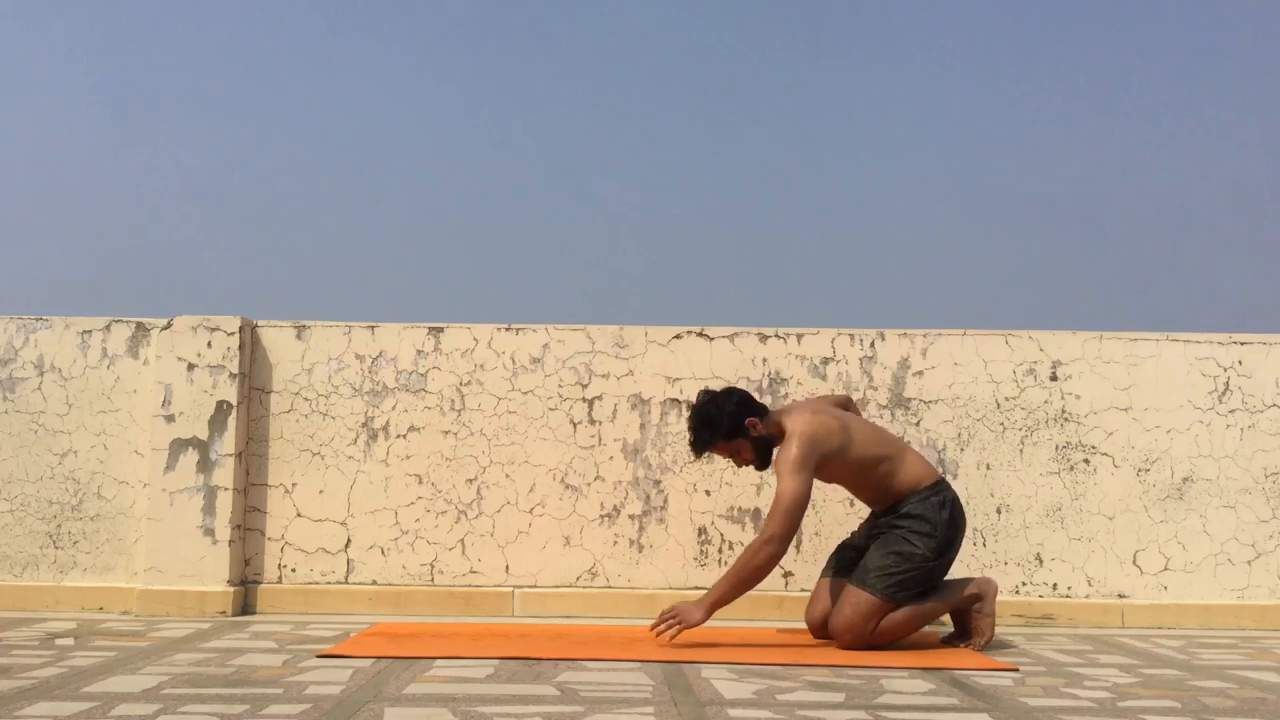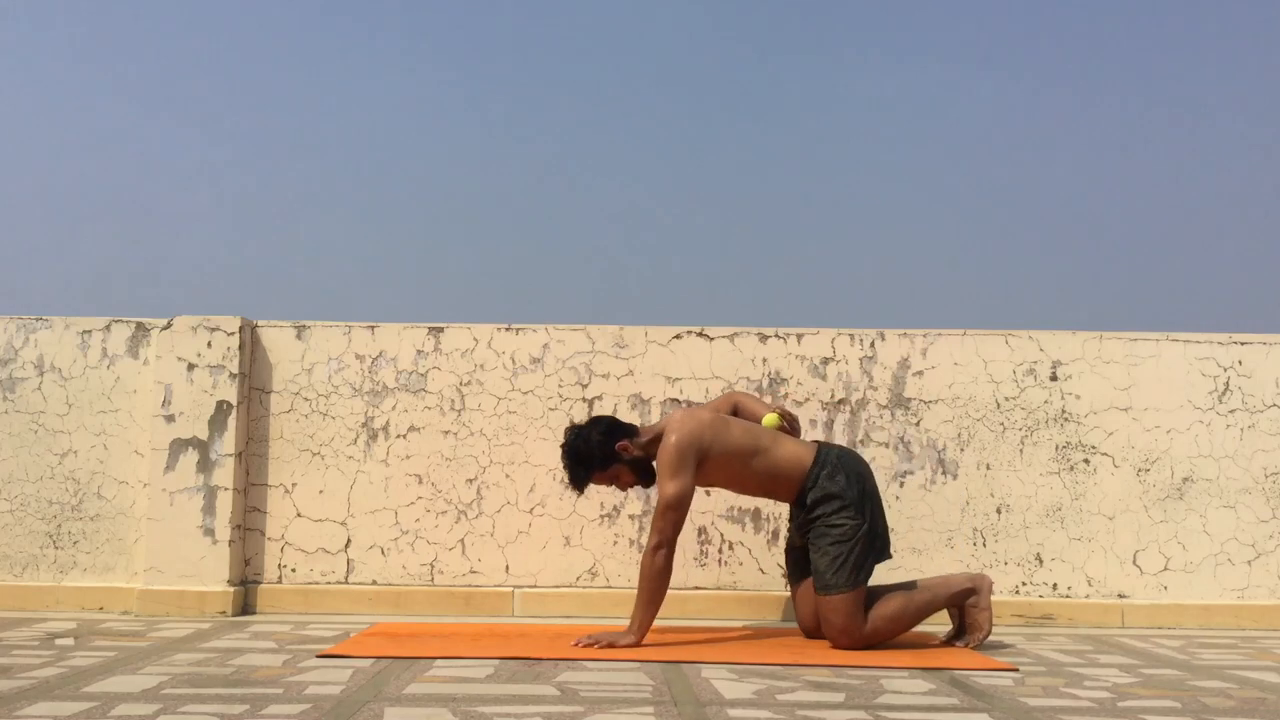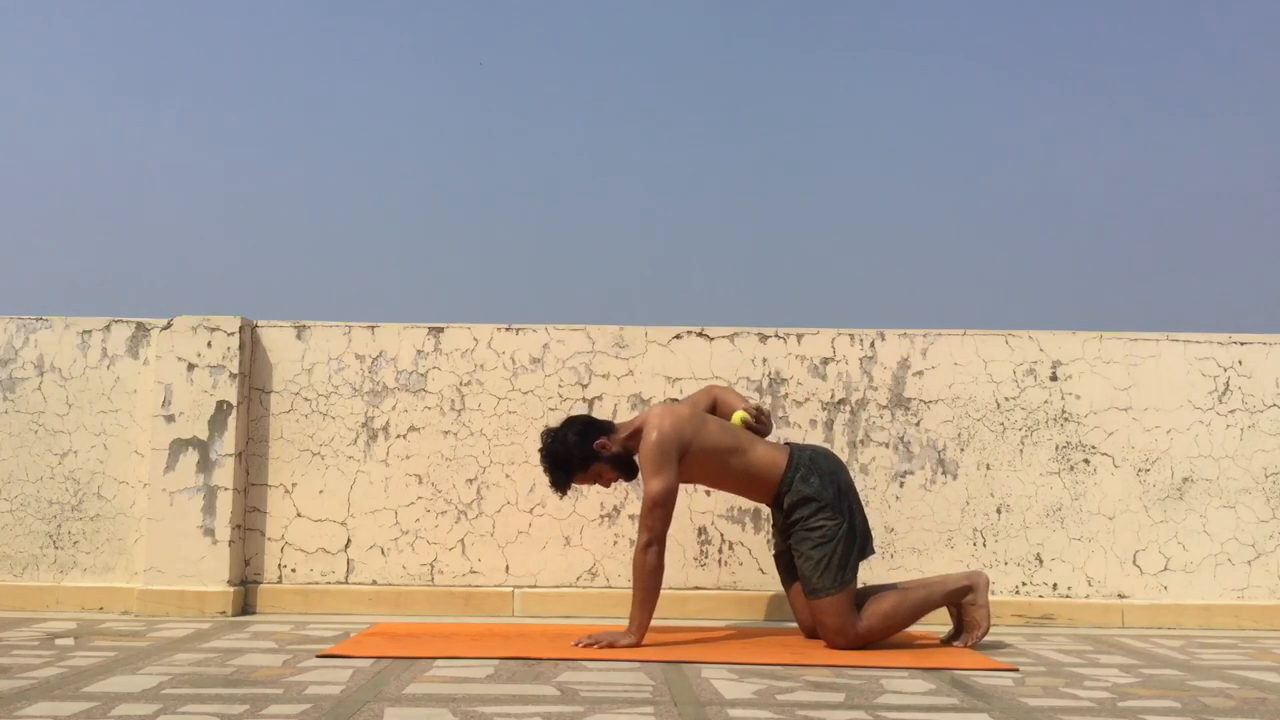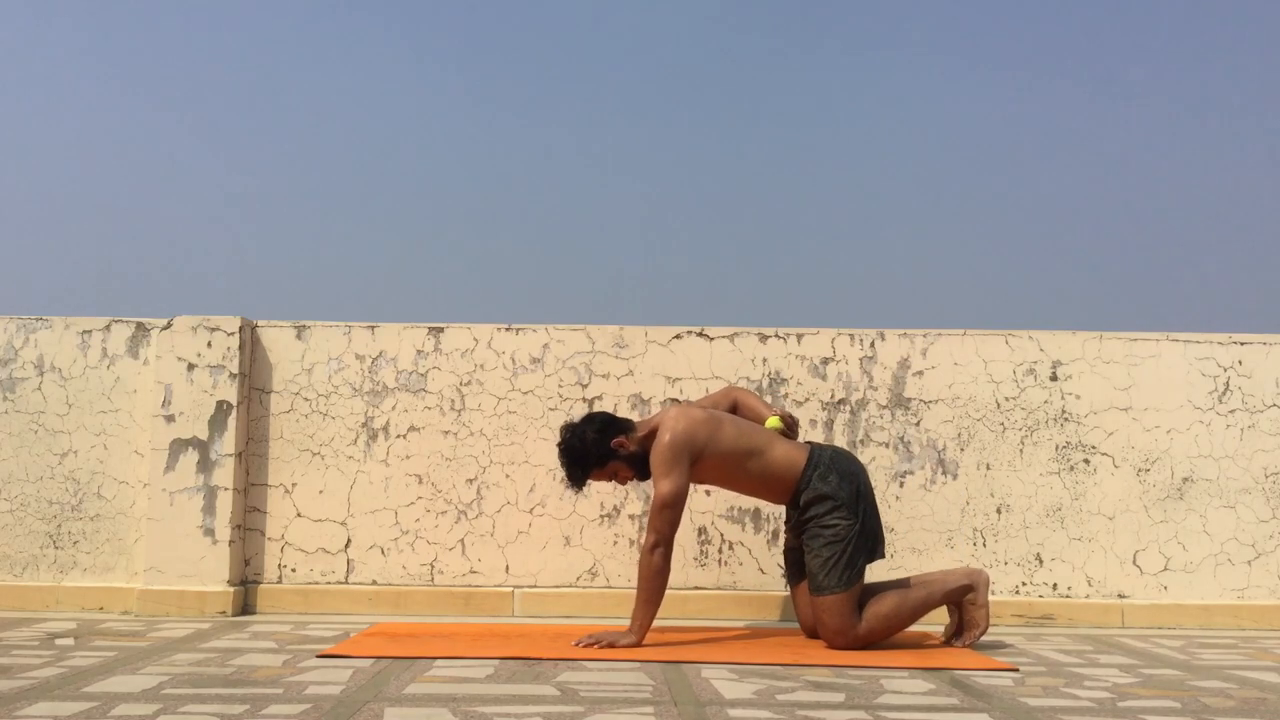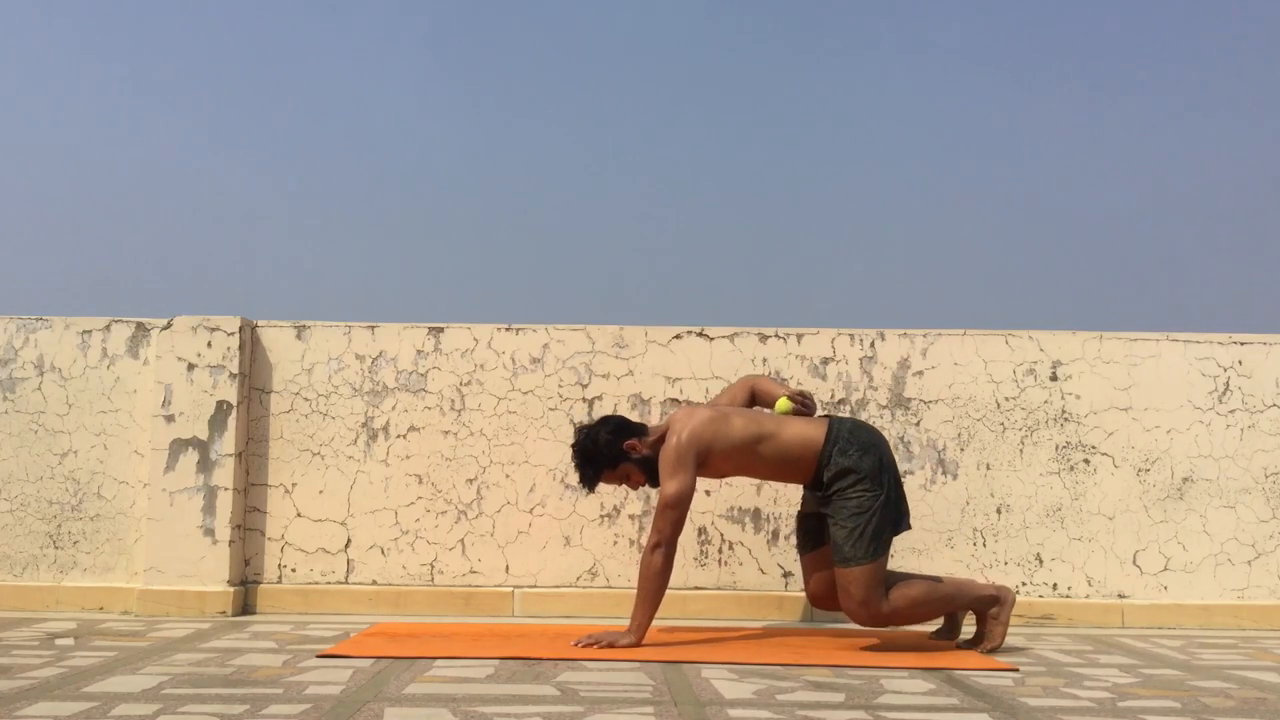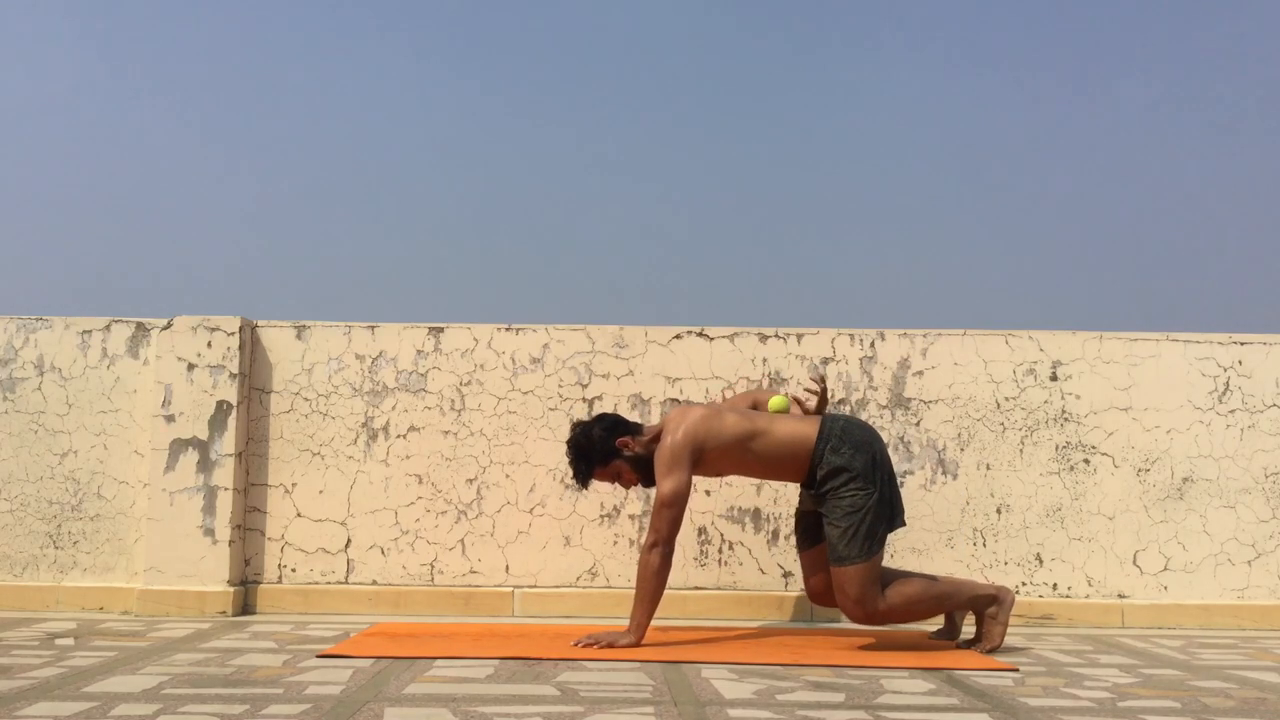
dt=0.7s
person 1, frame 1
left shoulder: (798, 443)
right shoulder: (795, 416)
left elbow: (771, 544)
right elbow: (843, 401)
left wrist: (705, 605)
left hip: (928, 514)
right hip: (889, 513)
left knee: (848, 632)
right knee: (819, 622)
left ankle: (967, 596)
right ankle: (934, 592)
person 1, frame 2
left shoulder: (675, 443)
right shoulder: (679, 431)
left elbow: (660, 545)
right elbow: (735, 399)
left wrist: (635, 632)
right wrist: (773, 417)
left hip: (836, 485)
right hip: (813, 494)
left knee: (848, 634)
right knee: (813, 624)
left ankle: (965, 588)
right ankle: (951, 592)
person 1, frame 3
left shoulder: (655, 438)
right shoulder: (661, 425)
left elbow: (650, 543)
right elbow: (712, 393)
left wrist: (633, 633)
right wrist: (747, 411)
left hip: (812, 488)
right hip: (796, 494)
left knee: (844, 634)
right knee: (814, 624)
left ankle: (963, 586)
right ankle: (949, 592)
person 1, frame 4
left shoulder: (668, 441)
right shoulder: (674, 422)
left elbow: (657, 544)
right elbow: (731, 395)
left wrist: (635, 633)
right wrist: (773, 419)
left hip: (830, 487)
right hip: (810, 495)
left knee: (843, 633)
right knee: (816, 624)
left ankle: (961, 585)
right ankle: (937, 583)
person 1, frame 5
left shoulder: (677, 444)
right shoulder: (694, 424)
left elbow: (660, 545)
right elbow: (749, 383)
left wrist: (633, 633)
right wrist: (787, 397)
left hip: (853, 460)
right hip: (829, 469)
left knee: (868, 608)
right knee: (824, 594)
left ankle: (988, 597)
right ankle: (951, 592)
person 1, frame 6
left shoulder: (673, 444)
right shoulder: (688, 428)
left elbow: (658, 544)
right elbow: (758, 396)
left wrist: (633, 632)
right wrist: (810, 423)
left hip: (849, 456)
right hip: (828, 463)
left knee: (864, 606)
right knee: (823, 590)
left ankle: (988, 596)
right ankle: (952, 595)
